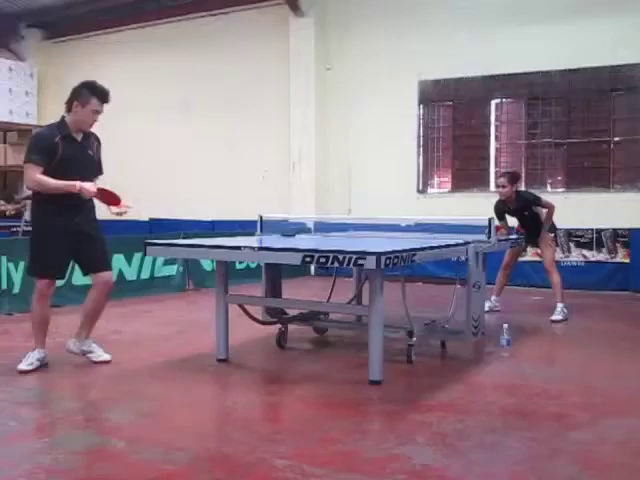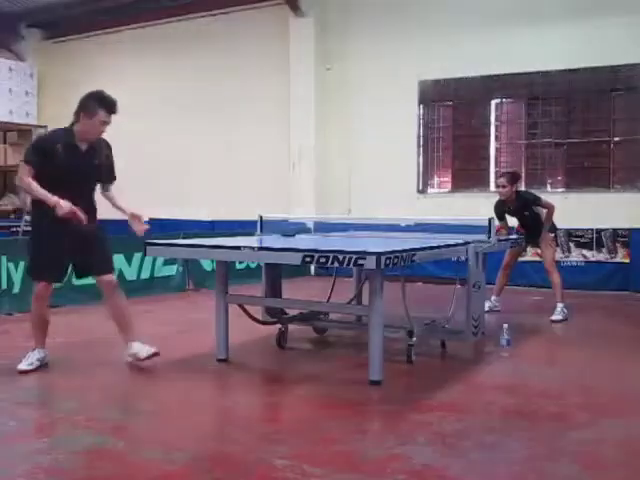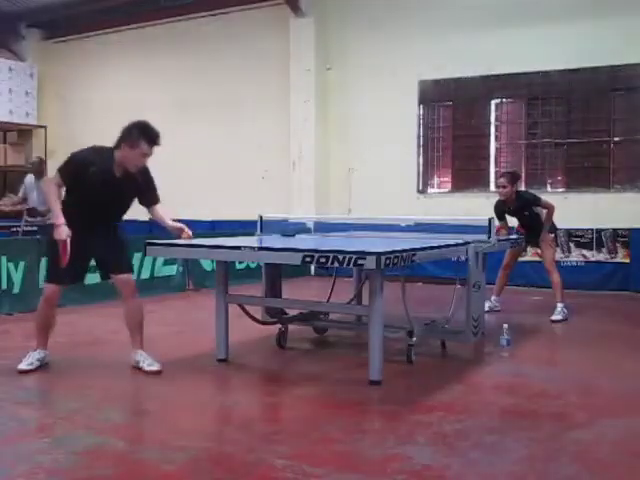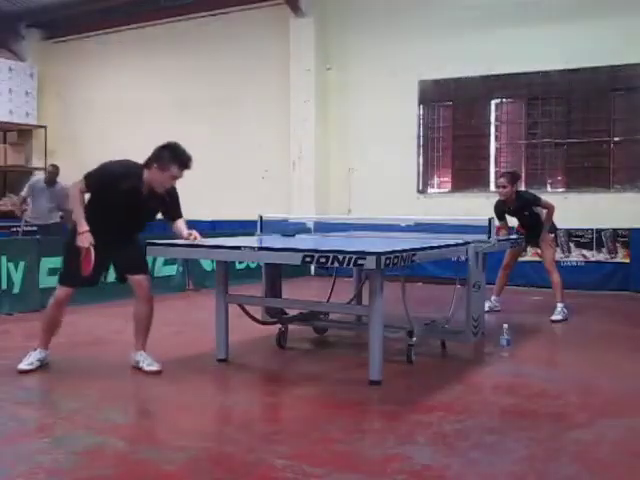
dt=0.3s
person 1, frame 1
left shoulder: (93, 142)
right shoulder: (45, 137)
right elbow: (32, 180)
right wrist: (75, 187)
left hip: (85, 222)
right hip: (51, 224)
left knee: (105, 280)
right knee: (44, 287)
left ankle: (81, 340)
right ankle: (39, 350)
person 1, frame 2
left shoulder: (103, 149)
right shoulder: (48, 142)
left elbow: (107, 188)
right elbow: (23, 179)
left wrist: (127, 211)
right wrist: (54, 201)
left hip: (86, 226)
right hip: (50, 227)
left knee: (110, 283)
right knee: (41, 289)
left ankle: (132, 345)
right ankle: (39, 351)
person 1, frame 3
left shoulder: (141, 175)
right shoulder: (87, 159)
left elbow: (153, 207)
right elbow: (51, 184)
left wrist: (171, 225)
right wrist: (59, 222)
left hip: (106, 234)
right hip: (70, 232)
left knee: (128, 285)
right knee: (50, 293)
left ankle: (138, 353)
right ankle: (40, 351)
person 1, frame 4
left shoulder: (166, 193)
right shoulder: (116, 172)
left elbow: (175, 220)
right elbow: (75, 190)
left wrist: (185, 233)
right wrist: (83, 229)
left hip: (126, 241)
right hip: (90, 238)
left knee: (143, 288)
right knee: (62, 295)
left ankle: (139, 353)
right ankle: (41, 351)
person 2, frame 1
left shoulder: (526, 197)
right shoulder: (499, 206)
left elbow: (551, 207)
right elbow: (504, 229)
left wrist: (544, 232)
right wrist: (499, 231)
left hip: (543, 230)
right hip: (524, 231)
left knee: (550, 266)
right knee: (506, 265)
left ankle: (561, 307)
right ankle: (494, 301)
person 2, frame 2
left shoulder: (526, 197)
right shoulder: (499, 206)
left elbow: (551, 207)
right elbow: (504, 229)
left wrist: (545, 232)
right wrist: (500, 232)
left hip: (543, 230)
right hip: (525, 231)
left knee: (550, 267)
right knee: (505, 265)
left ankle: (561, 307)
right ankle: (494, 301)
person 2, frame 3
left shoulder: (526, 197)
right shoulder: (499, 206)
left elbow: (551, 207)
right elbow: (504, 229)
left wrist: (544, 232)
right wrist: (501, 232)
left hip: (543, 230)
right hip: (524, 231)
left knee: (550, 267)
right knee: (506, 265)
left ankle: (561, 307)
right ankle: (494, 301)
person 2, frame 4
left shoulder: (526, 197)
right shoulder: (499, 206)
left elbow: (550, 207)
right elbow: (504, 229)
left wrist: (545, 232)
right wrist: (501, 233)
left hip: (543, 230)
right hip: (524, 230)
left knee: (550, 267)
right knee: (505, 265)
left ankle: (561, 307)
right ankle: (494, 301)
